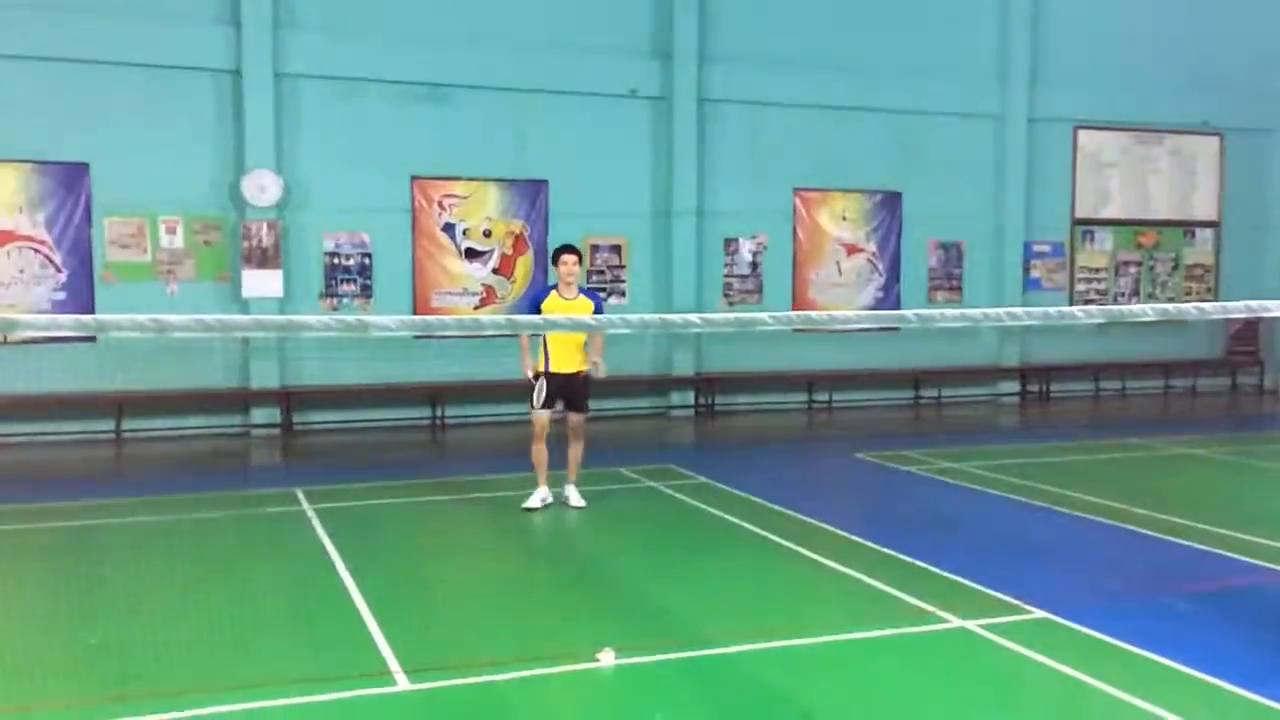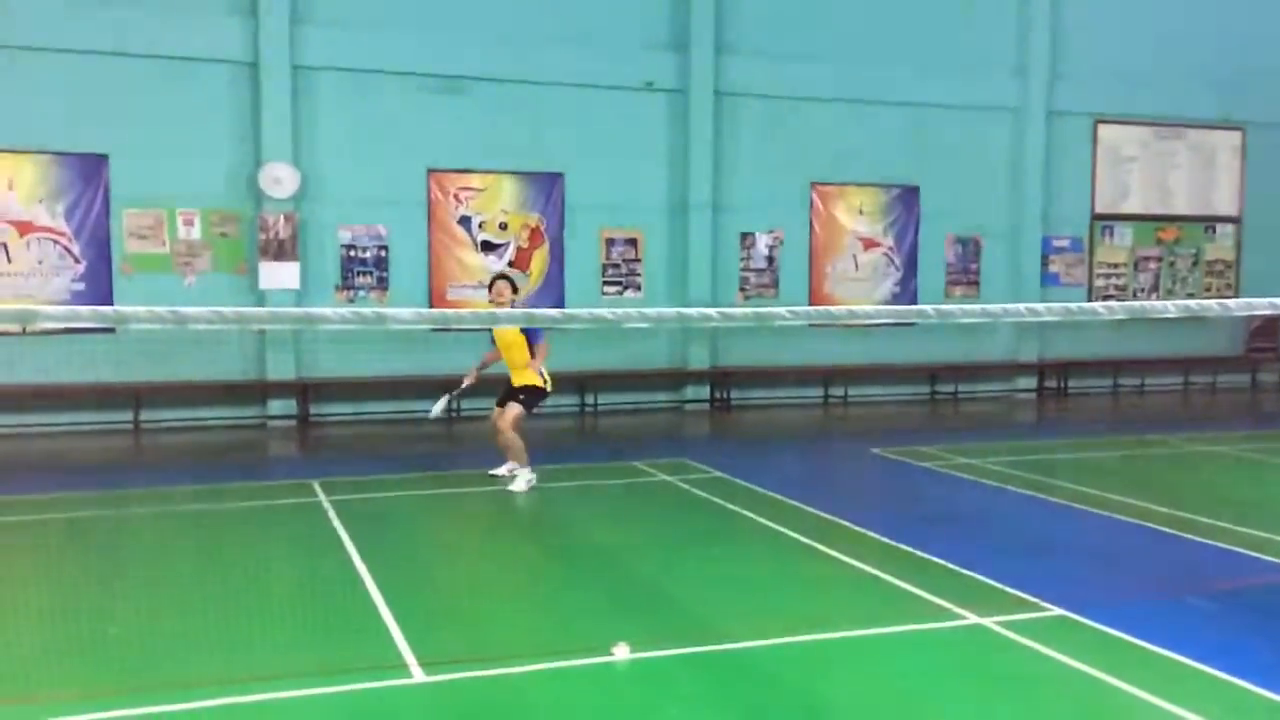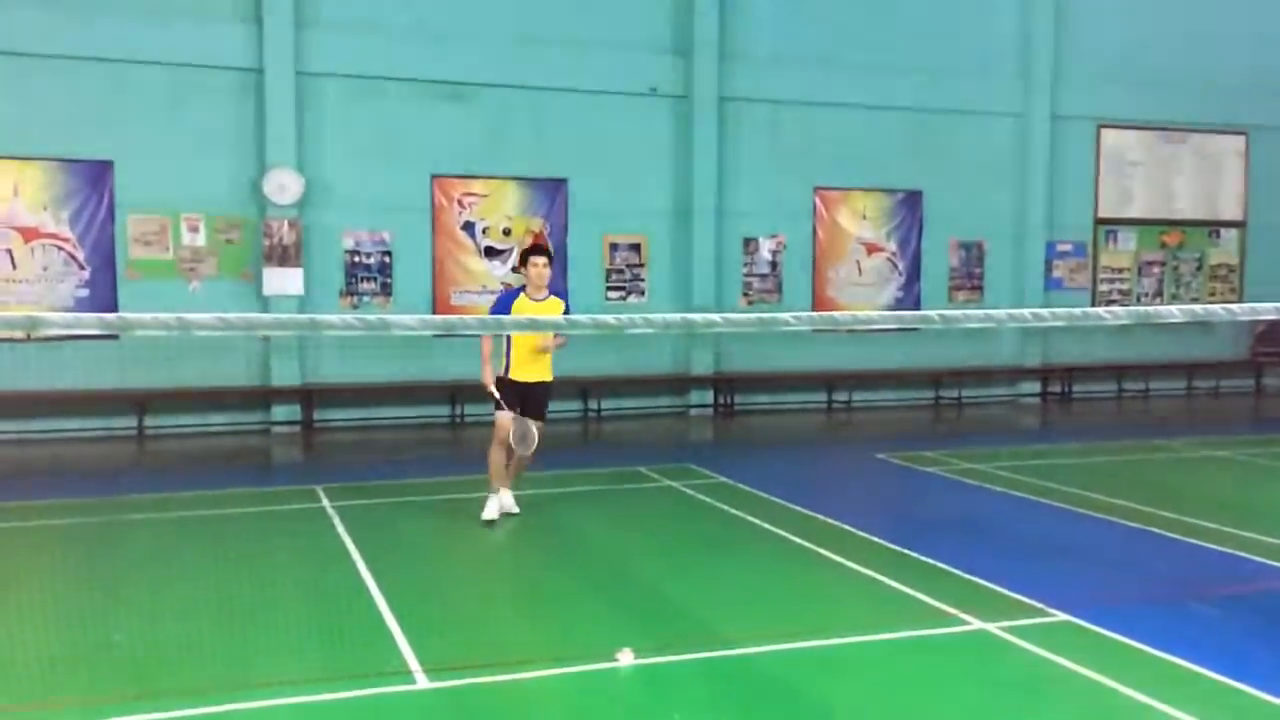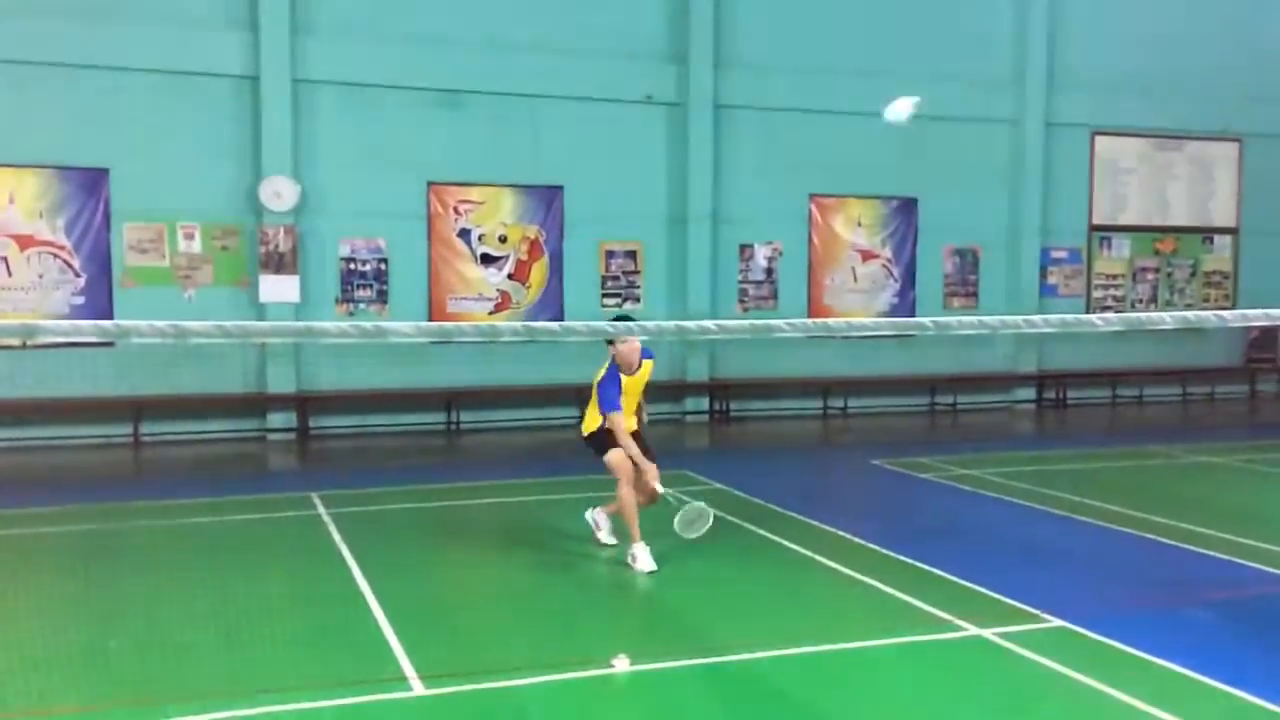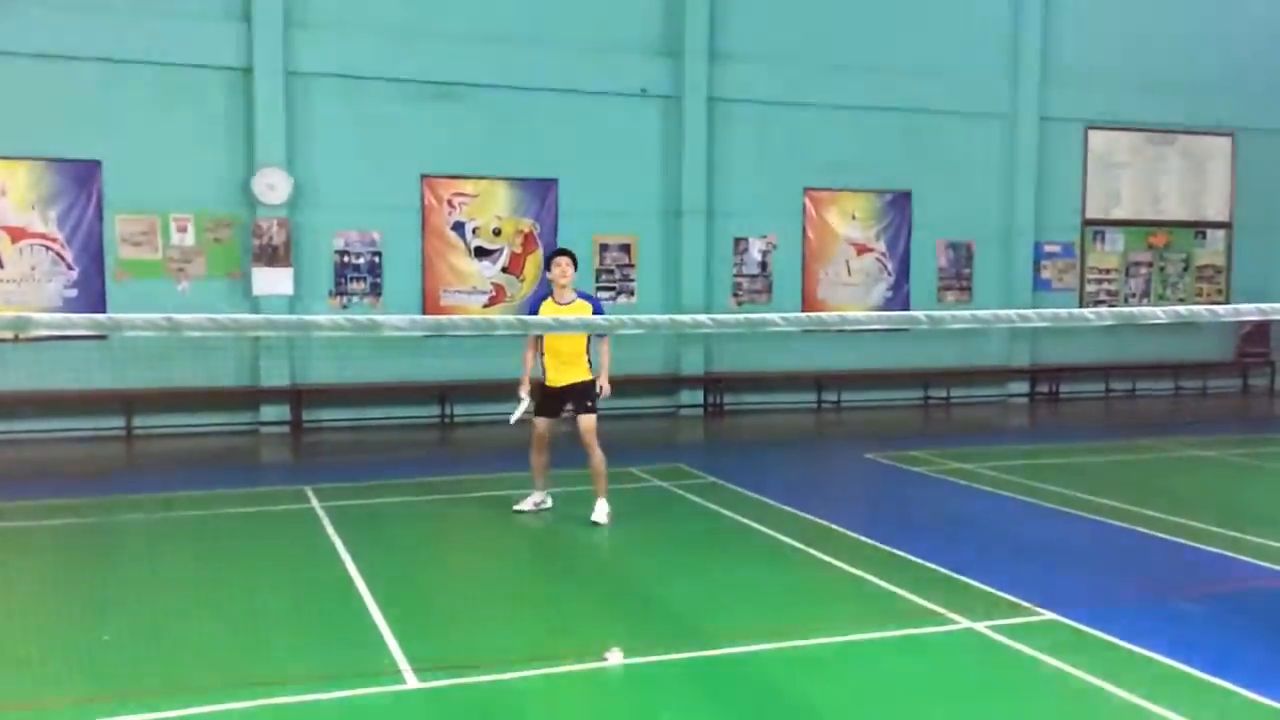
dt=1s
person 1, frame 1
left shoulder: (592, 300)
right shoulder: (541, 297)
left elbow: (596, 334)
left wrist: (596, 356)
right wrist: (526, 358)
left hip: (578, 373)
right hip: (547, 373)
left knee: (576, 431)
right knee: (539, 431)
left ankle: (571, 488)
right ankle: (542, 490)
person 1, frame 2
right shoulder: (494, 323)
left elbow: (542, 344)
left wrist: (538, 361)
right wrist: (477, 369)
left hip: (535, 384)
right hip: (517, 382)
left knee: (505, 426)
right knee: (496, 421)
left ankle: (526, 471)
right ankle: (514, 463)
person 1, frame 3
left shoulder: (560, 303)
right shoulder: (509, 299)
left elbow: (562, 336)
right elbow: (488, 331)
left wrist: (553, 343)
right wrist: (487, 366)
left hip: (541, 380)
right hip: (510, 377)
right knee: (502, 436)
left ankle: (506, 490)
right ankle: (495, 497)
person 1, frame 4
left shoulder: (648, 359)
right shoulder: (609, 382)
right elbow: (618, 431)
right wrist: (643, 465)
left hip: (629, 428)
right hip: (601, 430)
left knee: (652, 490)
right knee: (626, 475)
left ankle: (600, 515)
right ankle: (637, 548)
person 1, frame 5
left shoulder: (590, 304)
right shoulder: (538, 304)
left elbow: (604, 340)
right elbow: (532, 343)
left wrist: (604, 374)
right wrist: (526, 378)
left hip: (582, 382)
right hip: (550, 383)
left knee: (589, 439)
right knee: (539, 438)
left ankle: (602, 501)
right ankle: (541, 495)
